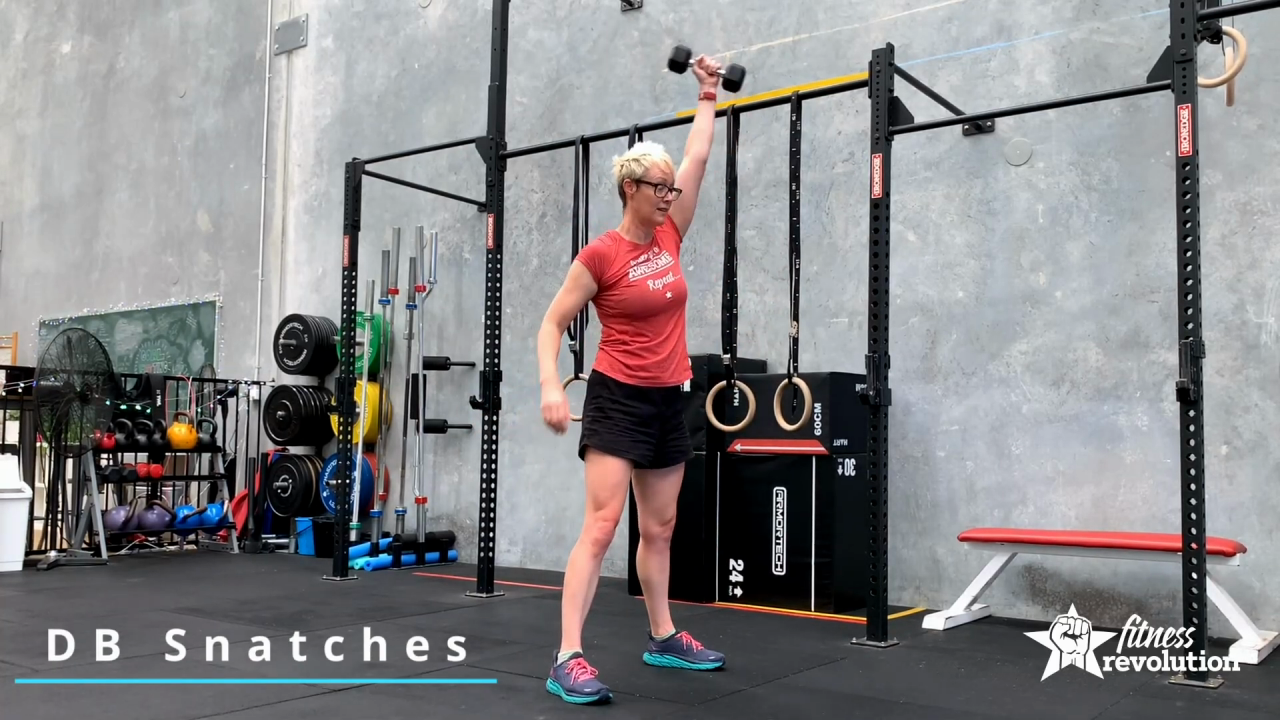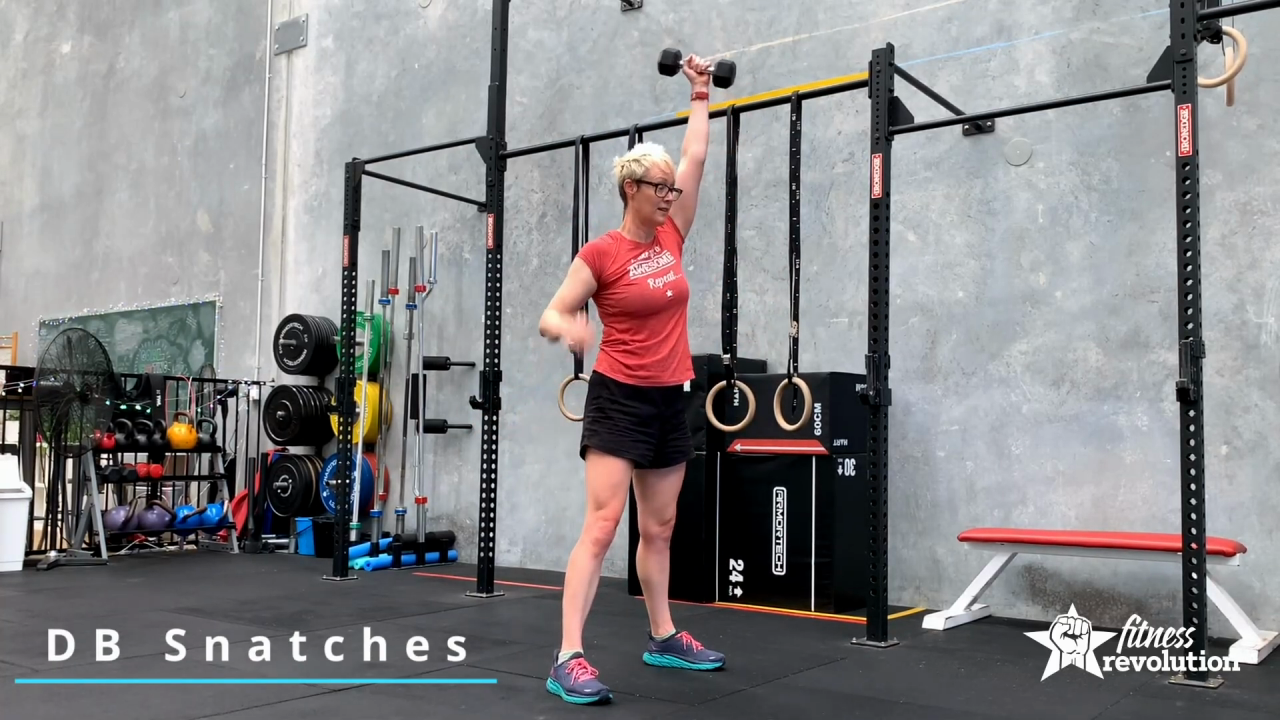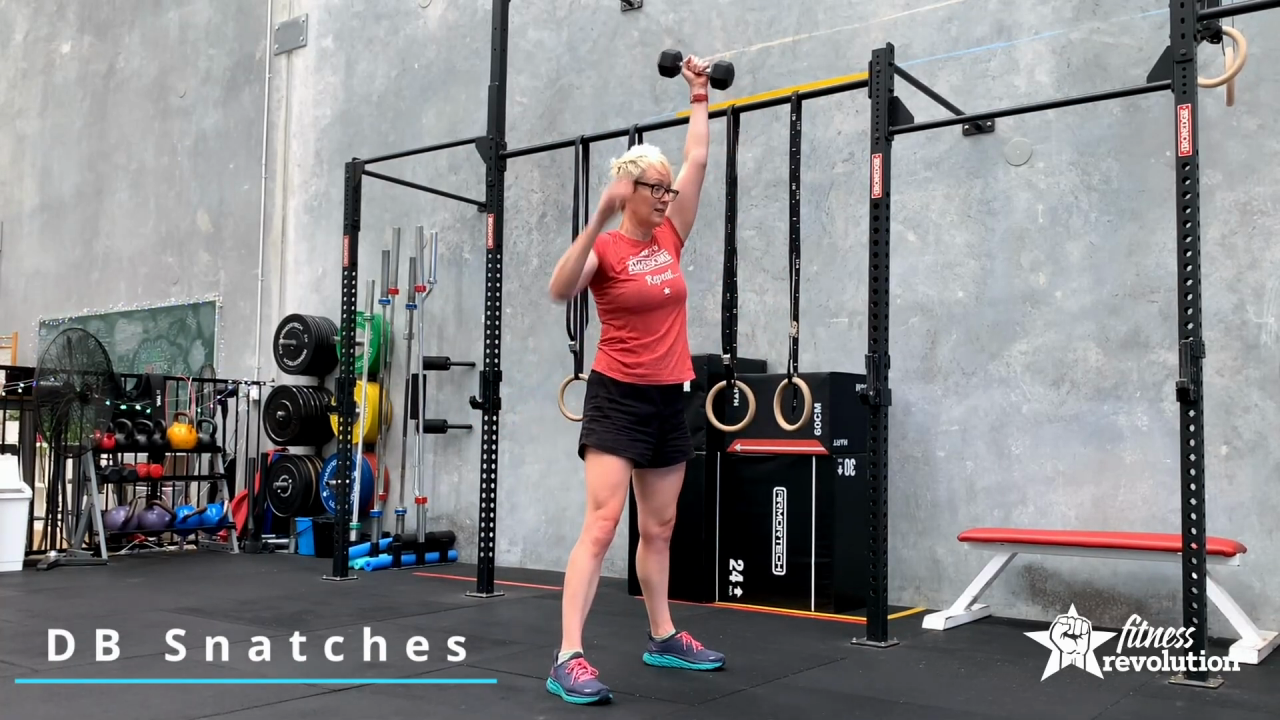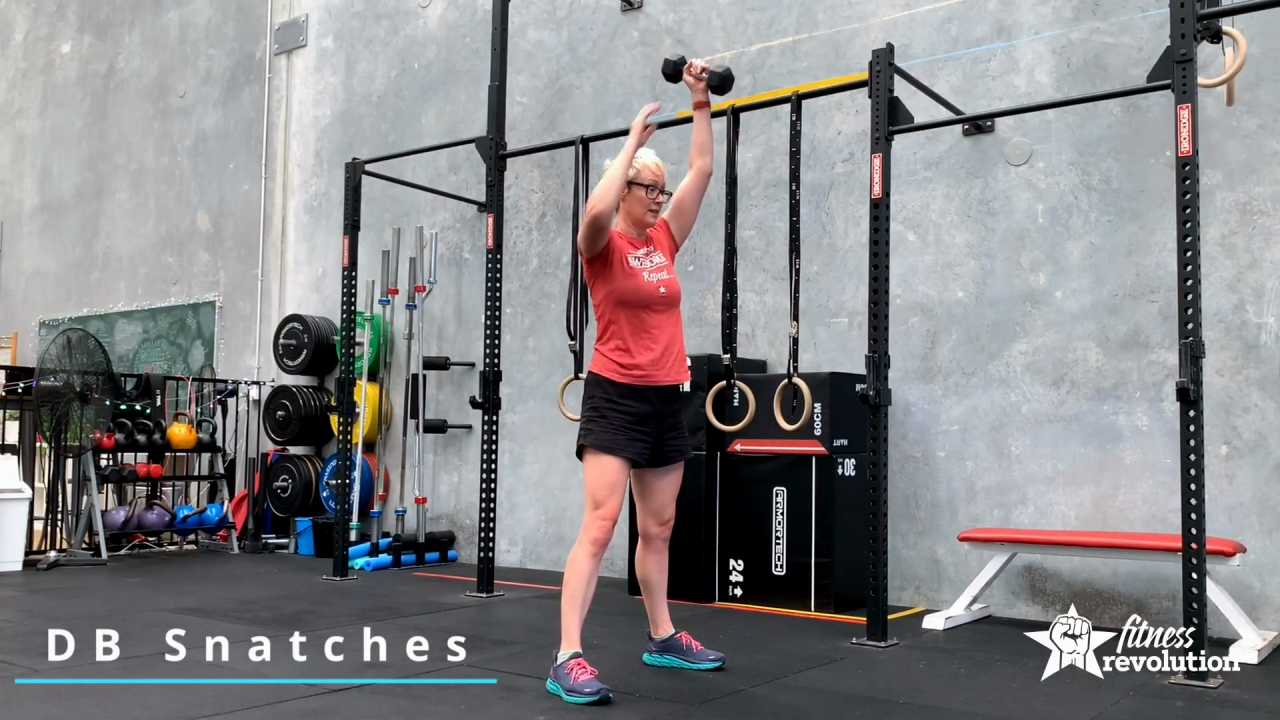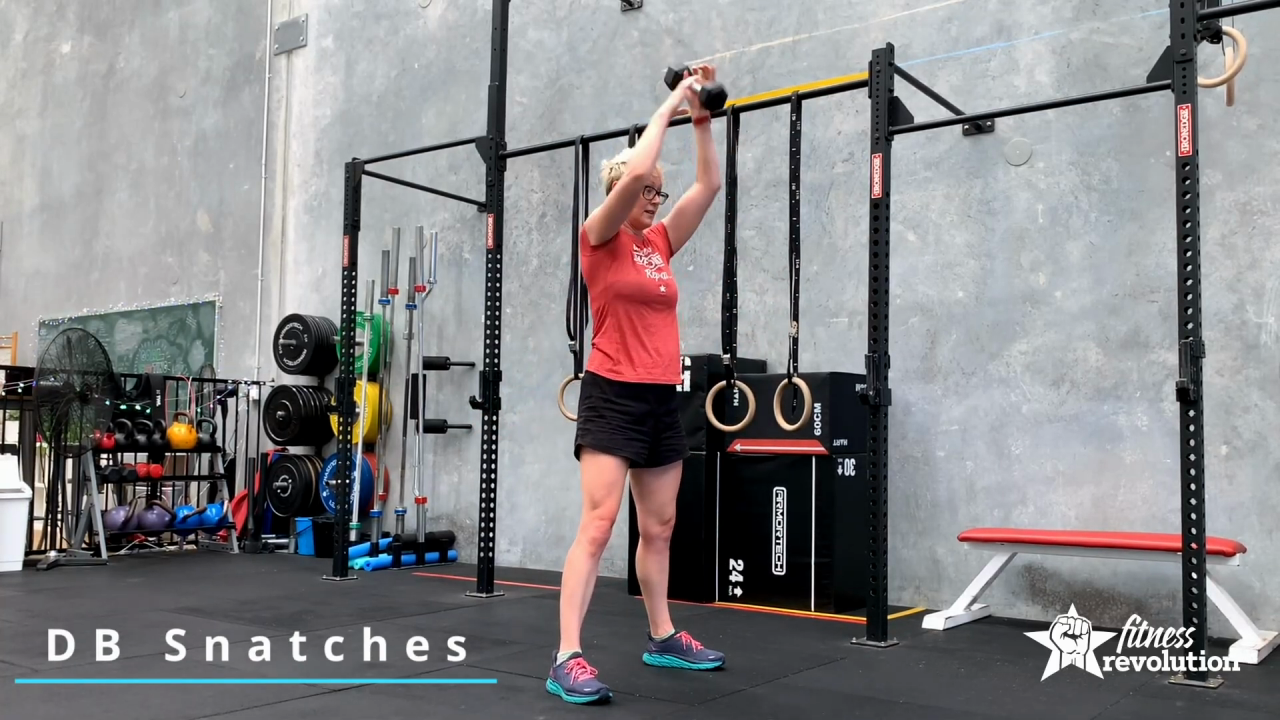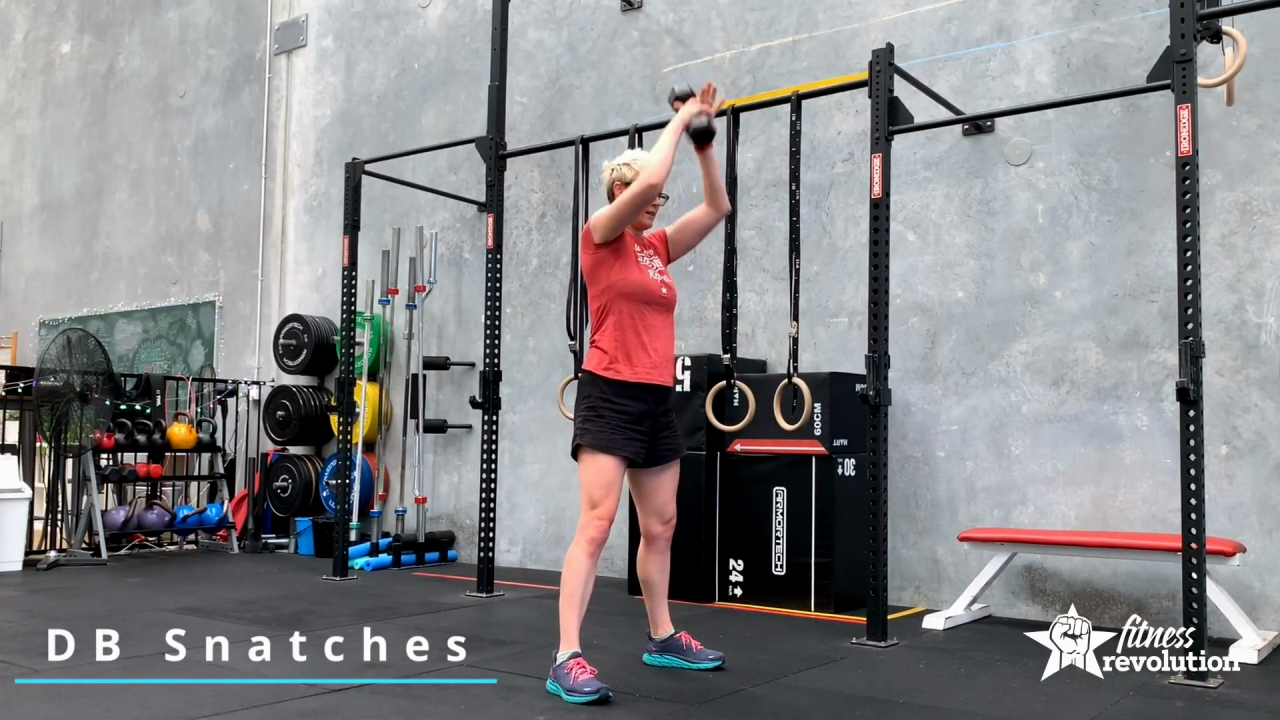
dt=0.1s
person 1, frame 1
left shoulder: (669, 237)
right shoulder: (600, 255)
left elbow: (698, 158)
right elbow: (551, 324)
left wrist: (708, 95)
right wrist: (550, 387)
left hip: (668, 401)
right hip: (617, 399)
left knee: (659, 531)
right knee: (600, 528)
left ankle: (663, 637)
right ankle: (567, 658)
person 1, frame 2
left shoulder: (671, 237)
right shoulder: (601, 253)
left elbow: (696, 158)
right elbow: (551, 316)
left wrist: (701, 93)
right wrist: (566, 327)
left hip: (669, 402)
right hip: (619, 400)
left knee: (659, 531)
right knee: (601, 528)
left ankle: (663, 637)
right ankle: (568, 657)
person 1, frame 3
left shoulder: (669, 240)
right shoulder: (604, 246)
left elbow: (698, 162)
right elbow: (560, 289)
left wrist: (698, 97)
right wrist: (593, 233)
left hip: (667, 401)
right hip: (617, 398)
left knee: (659, 529)
right knee: (600, 528)
left ankle: (662, 637)
right ankle: (568, 659)
person 1, frame 4
left shoulder: (664, 241)
right shoulder: (603, 244)
left elbow: (702, 170)
right elbow: (595, 211)
left wrist: (700, 102)
right wrist: (632, 143)
left hip: (665, 402)
right hip: (615, 398)
left knee: (658, 529)
right knee: (599, 528)
left ankle: (662, 637)
right ankle: (567, 658)
person 1, frame 5
left shoulder: (657, 243)
right shoulder: (600, 238)
left elbow: (709, 187)
right elbow: (636, 173)
left wrist: (700, 115)
right wrist: (667, 107)
left hip: (661, 401)
right hip: (612, 398)
left knee: (659, 528)
right knee: (597, 527)
left ankle: (662, 637)
right ankle: (567, 659)
person 1, frame 6
left shoulder: (656, 247)
right shoulder: (601, 236)
left elbow: (717, 208)
right elbow: (648, 178)
left wrist: (703, 137)
right wrist: (678, 119)
left hip: (657, 401)
right hip: (610, 396)
left knee: (660, 527)
right knee: (595, 526)
left ankle: (662, 636)
right ankle: (567, 658)
